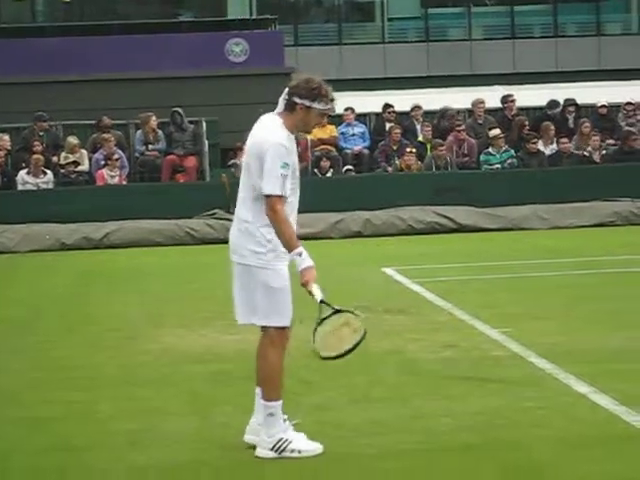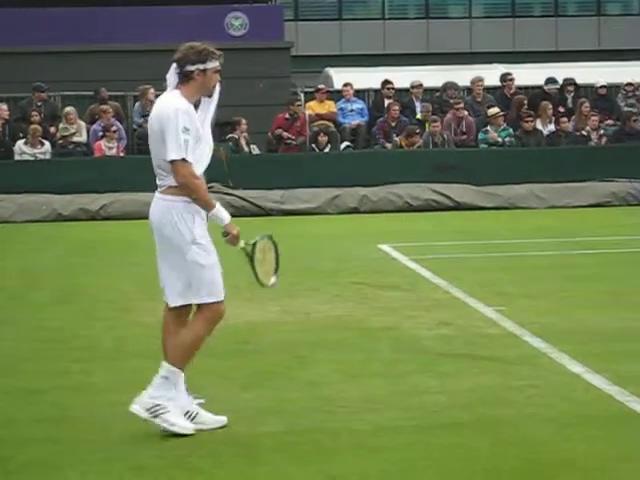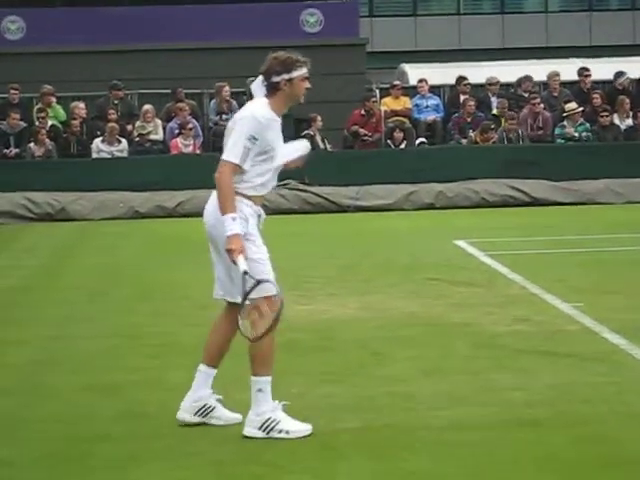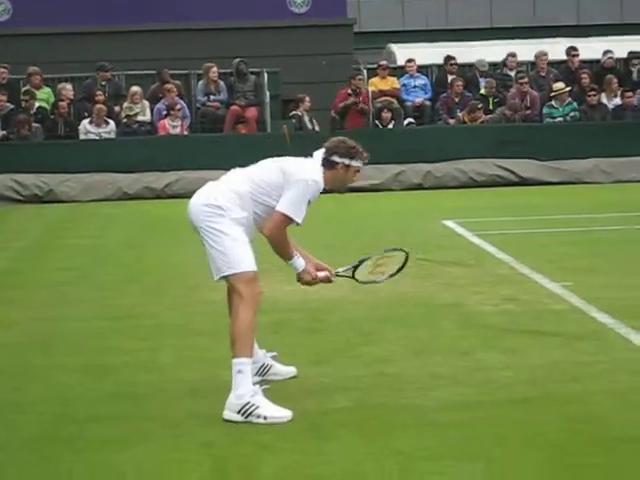
dt=1s
person 1, frame 1
left shoulder: (271, 124)
right shoulder: (276, 142)
right elbow: (275, 208)
right wrist: (303, 260)
left hip: (258, 244)
right hip: (264, 249)
left knee: (272, 333)
right knee: (276, 334)
left ankle: (262, 422)
right ankle: (273, 433)
person 1, frame 2
left shoulder: (175, 105)
right shoulder: (176, 109)
right elbow: (184, 174)
right wrist: (221, 216)
left hip: (172, 210)
right hip: (181, 214)
left knee: (179, 308)
right knee: (211, 308)
left ankle: (178, 402)
right ankle: (157, 395)
person 1, frame 3
left shoulder: (270, 116)
right shoulder: (256, 116)
right elbow: (224, 174)
left wrist: (290, 156)
right wrist: (233, 229)
left hip: (237, 217)
right hip: (235, 218)
left knee: (235, 309)
left ankle: (198, 398)
right ankle: (262, 414)
person 1, frame 4
left shoulder: (302, 171)
right shoulder: (310, 179)
left elbow: (270, 225)
right elbow: (273, 231)
left wrist: (308, 260)
right wrist: (299, 266)
left hip: (210, 203)
right hip: (218, 210)
left knee: (241, 285)
right knee: (248, 292)
left ankle: (253, 361)
right ankle: (242, 397)
